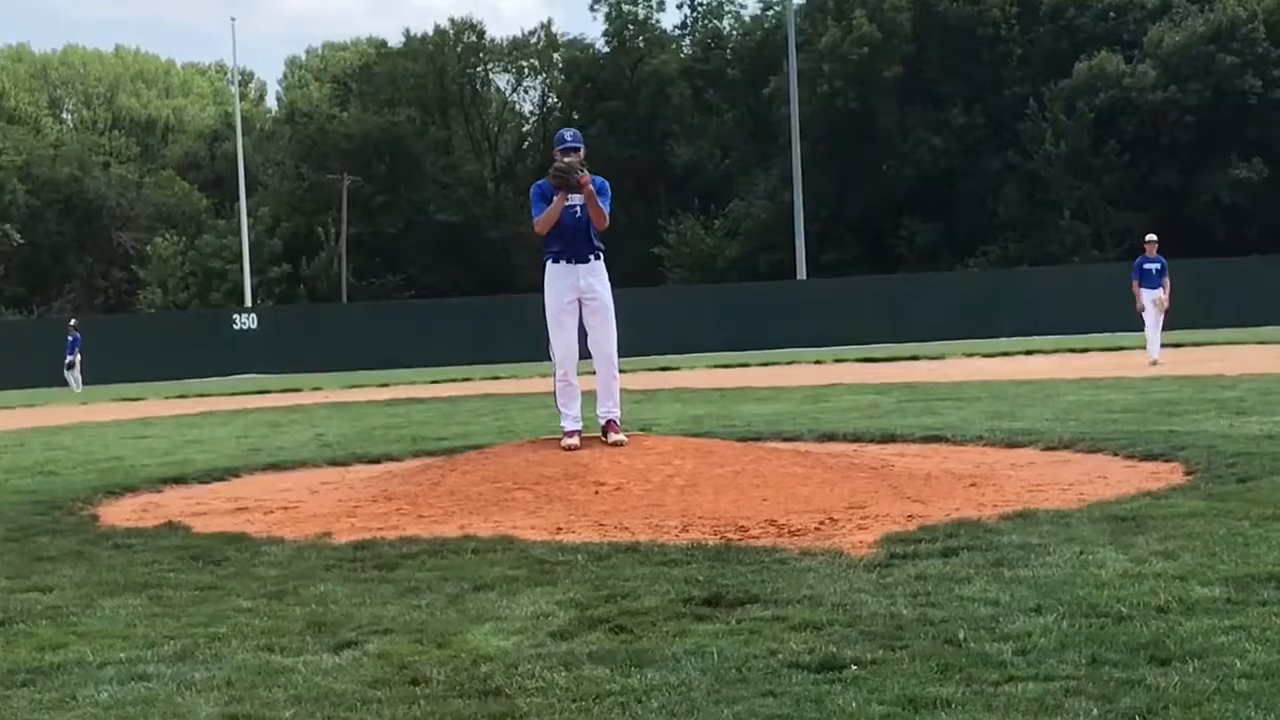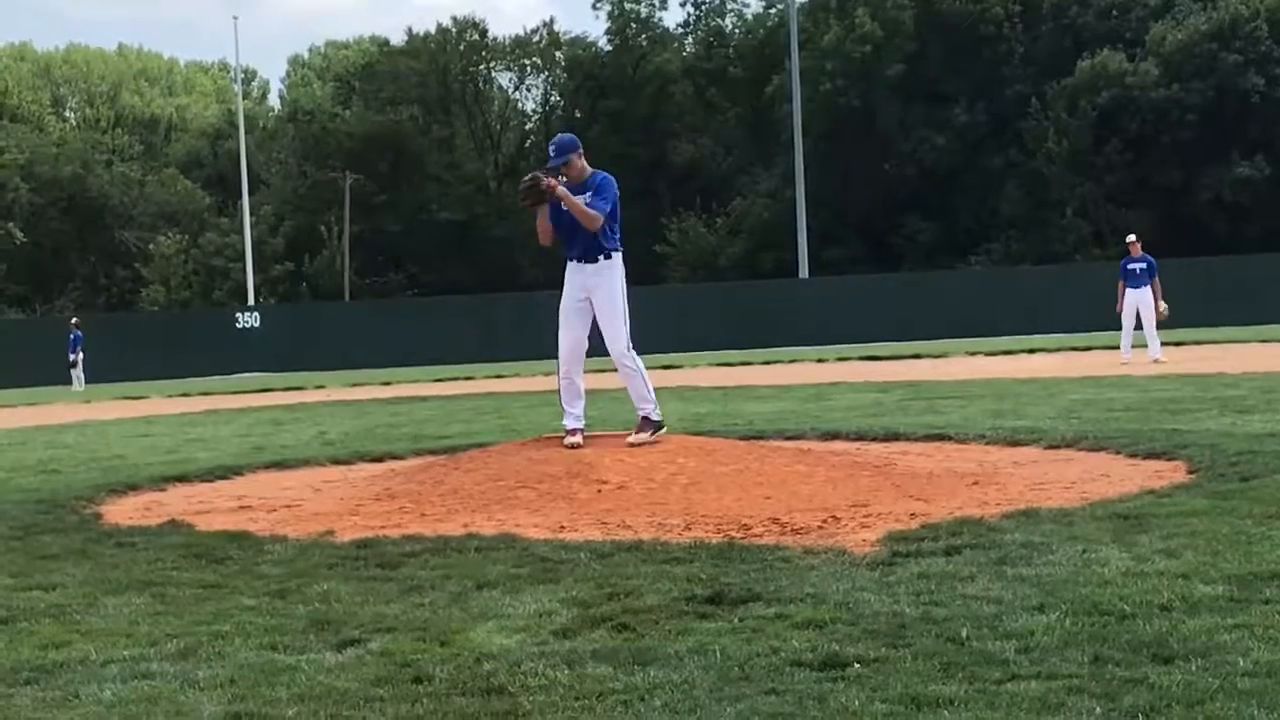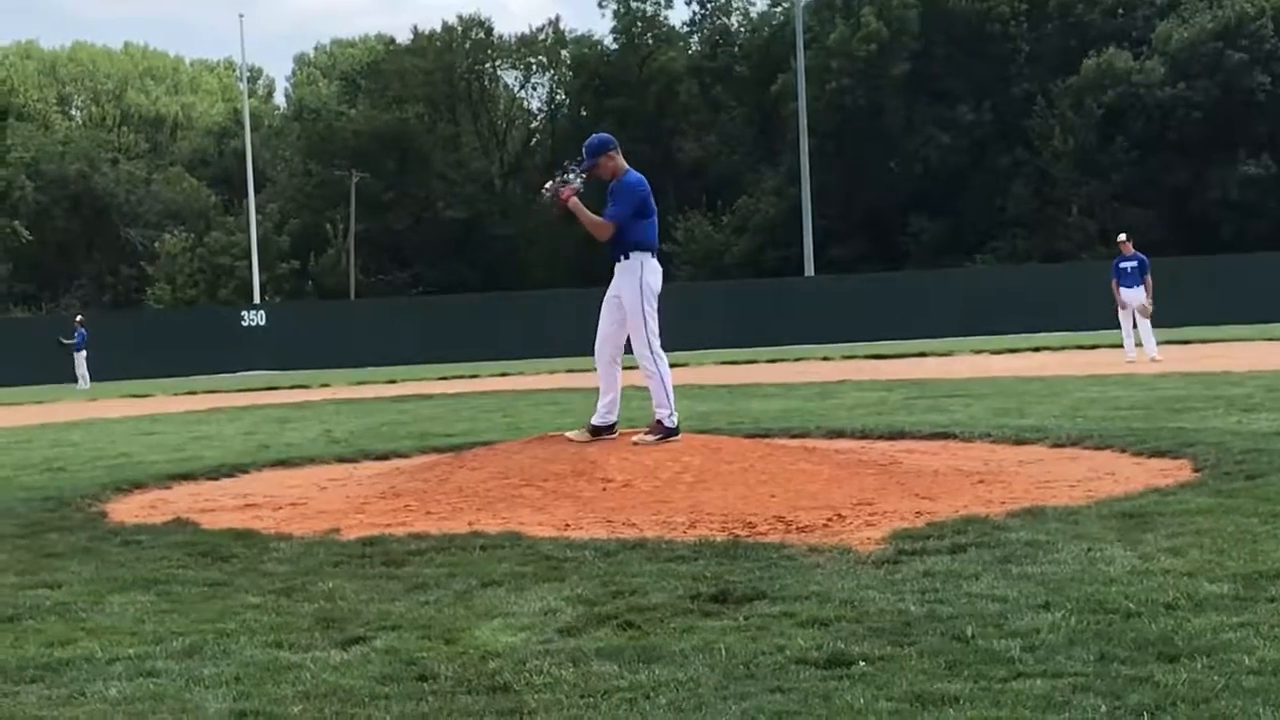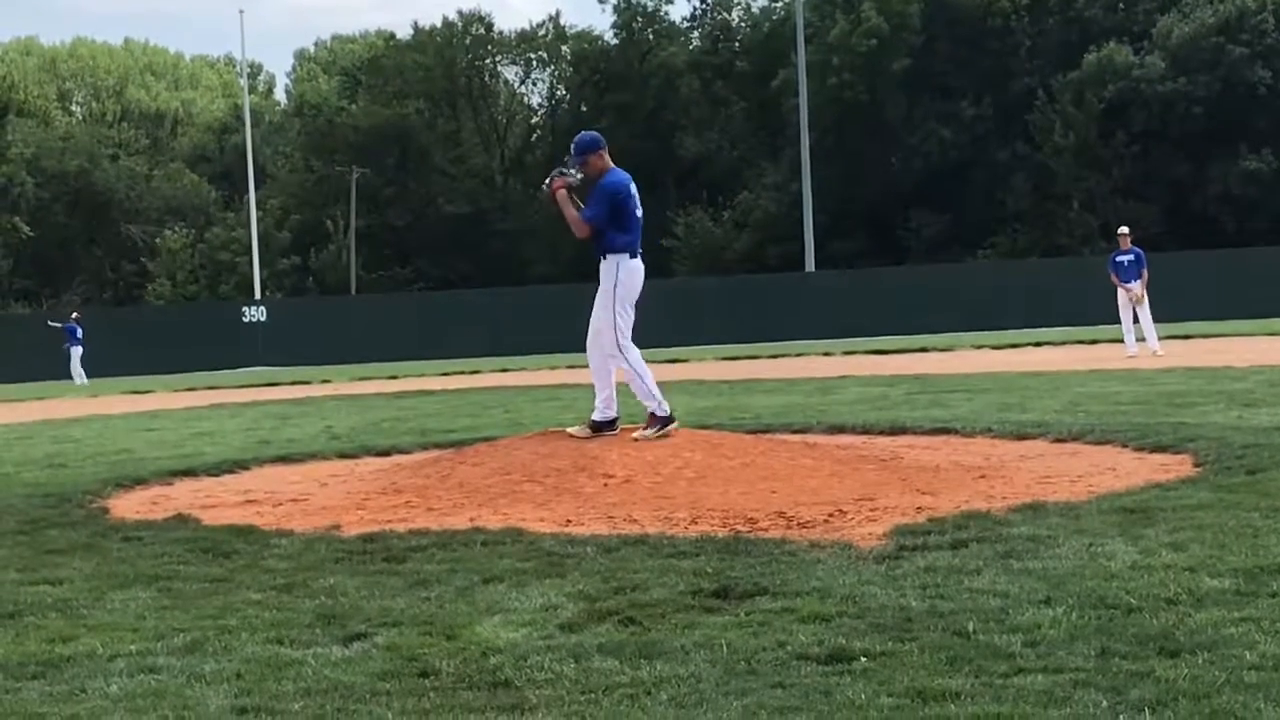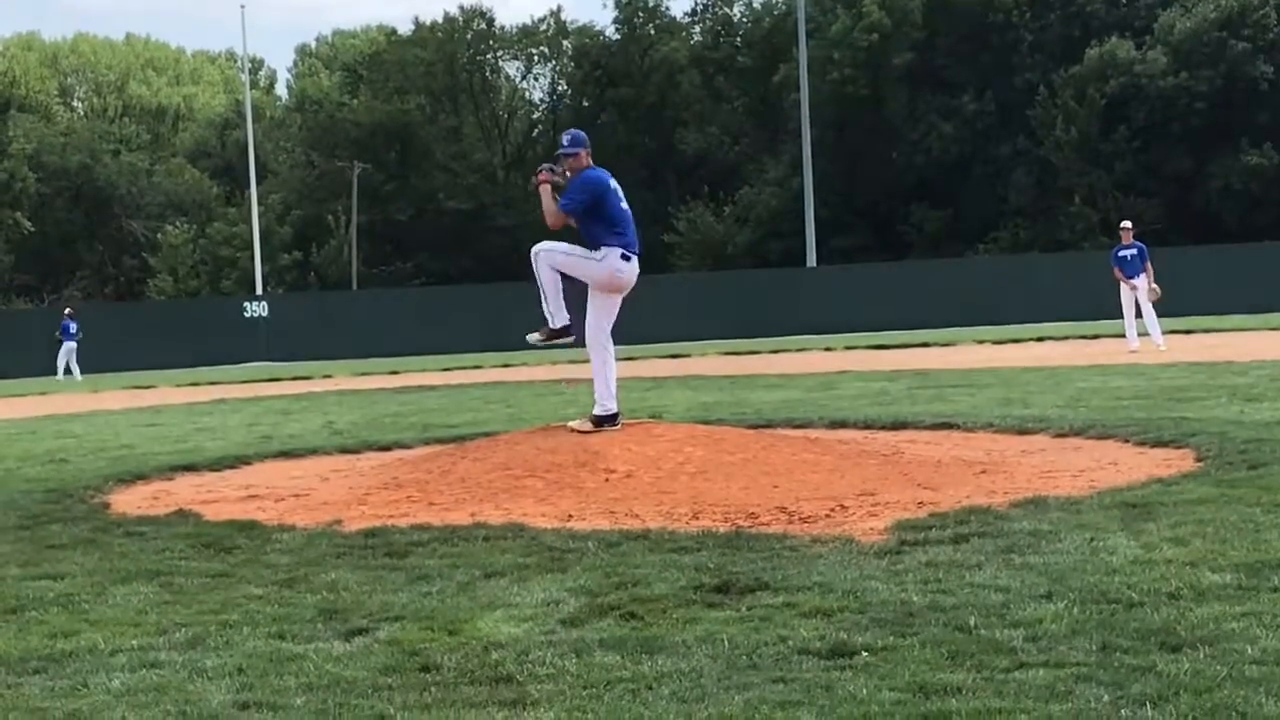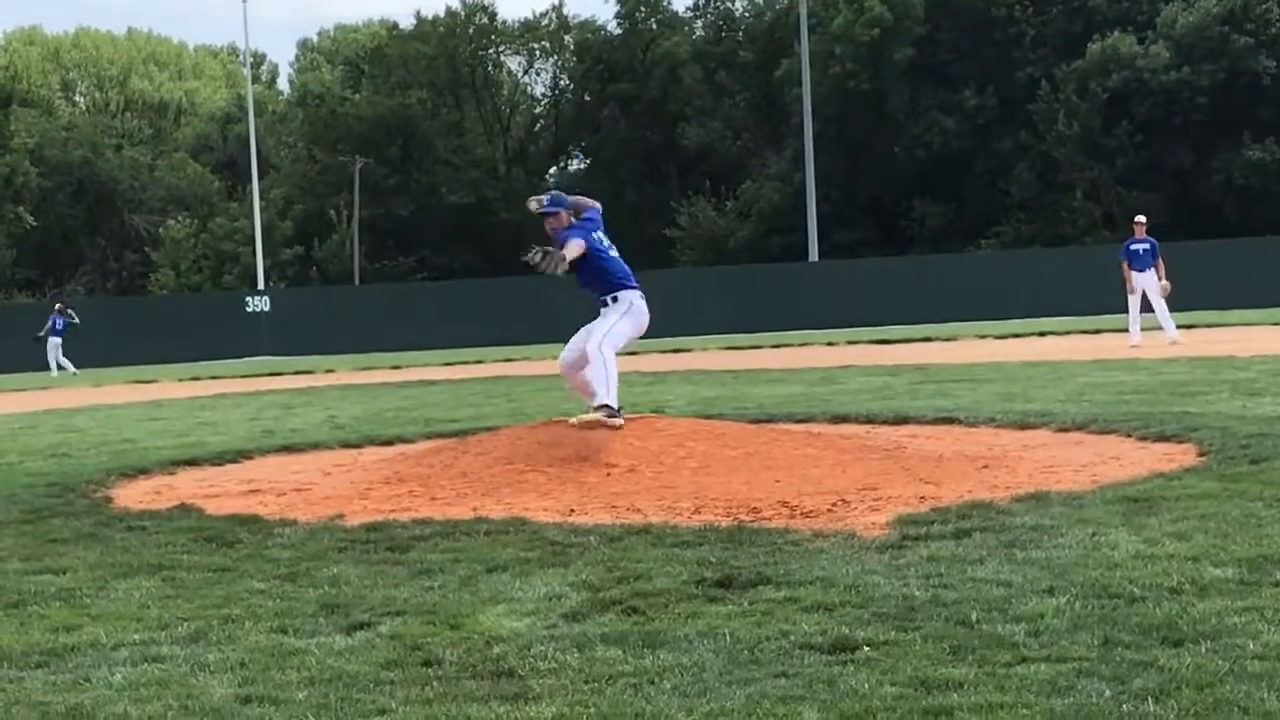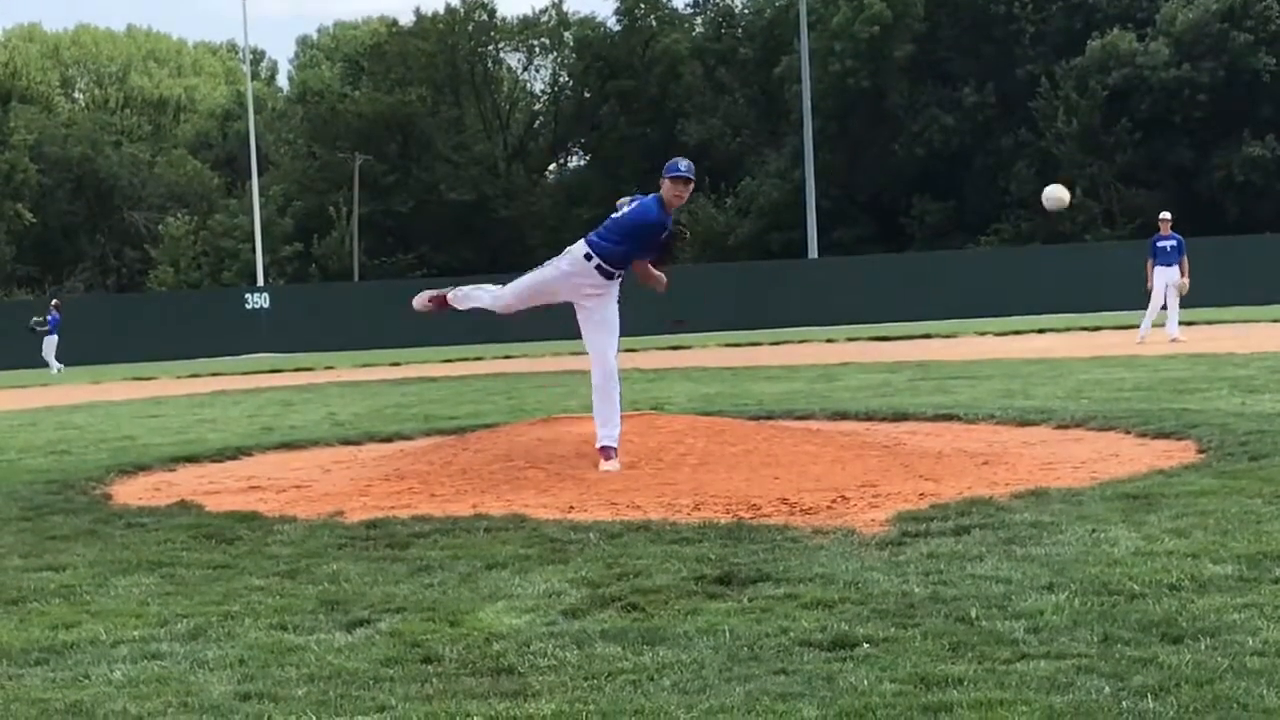
dt=0.5s
person 1, frame 1
left shoulder: (598, 184)
right shoulder: (542, 188)
left elbow: (602, 223)
right elbow: (540, 228)
left wrist: (588, 193)
right wrist: (562, 194)
left hip: (593, 269)
right hip: (558, 273)
left knee: (605, 349)
right knee: (564, 355)
left ankle: (610, 420)
right ankle: (571, 425)
person 1, frame 2
left shoulder: (604, 182)
right shoulder: (558, 191)
left elbow: (594, 222)
right elbow: (545, 239)
left wrist: (565, 195)
right wrist: (542, 204)
left hip: (606, 269)
right hip: (575, 273)
left knee: (620, 348)
right knee: (568, 352)
left ankle: (651, 416)
right ankle: (573, 424)
person 1, frame 3
left shoulder: (632, 184)
right shoulder: (618, 186)
left elbow: (604, 232)
right elbow: (604, 230)
left wrist: (574, 204)
right wrist: (575, 205)
left hip: (638, 268)
right hip: (623, 271)
left knee: (646, 347)
right knee: (606, 349)
left ankle: (667, 421)
right ankle: (605, 421)
person 1, frame 4
left shoulder: (609, 184)
right shoulder: (621, 179)
left elbow: (582, 230)
right elbow: (595, 221)
left wrist: (561, 196)
right wrist: (568, 196)
left hip: (620, 268)
right hip: (618, 268)
left knee: (619, 346)
right knee: (598, 345)
left ankle: (660, 412)
right ankle: (605, 417)
person 1, frame 5
left shoulder: (587, 179)
right shoulder: (601, 178)
left elbow: (554, 221)
right elbow: (579, 218)
left wrist: (544, 186)
right wrist: (554, 193)
left hip: (608, 261)
right hip: (624, 266)
left knee: (542, 251)
right knee: (597, 336)
left ankle: (559, 326)
right ankle: (606, 412)
person 1, frame 6
left shoulder: (575, 232)
right shoulder: (589, 222)
left elbow: (576, 246)
right elbow: (593, 204)
left wrist: (564, 258)
right wrist: (543, 202)
left hip: (627, 306)
right hip: (612, 310)
left knee: (598, 346)
right knee: (568, 364)
left ankle: (608, 409)
right ankle: (603, 405)
person 1, frame 7
left shoulder: (648, 203)
right shoulder: (654, 217)
left elbow: (623, 203)
right elbow: (639, 269)
right wrist: (658, 280)
left hip: (605, 285)
right hip: (579, 265)
left knee: (606, 366)
right knee: (503, 299)
left ankle: (608, 445)
right ankle: (447, 297)
